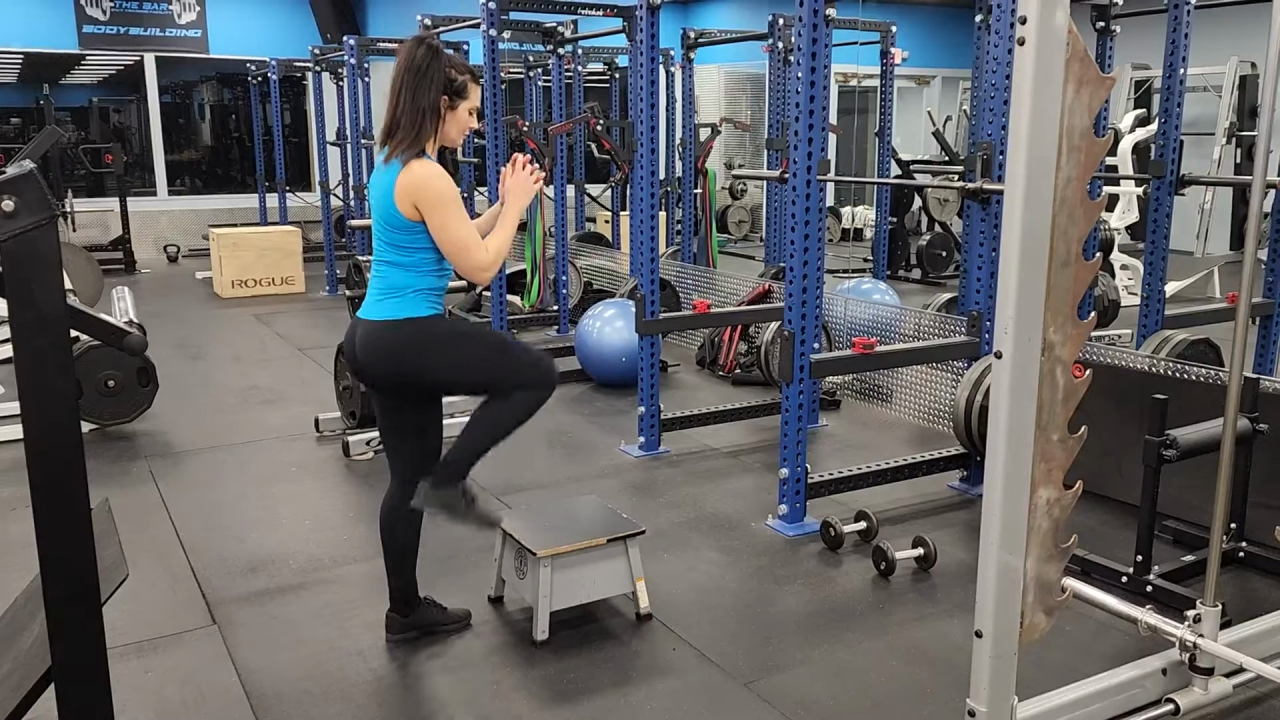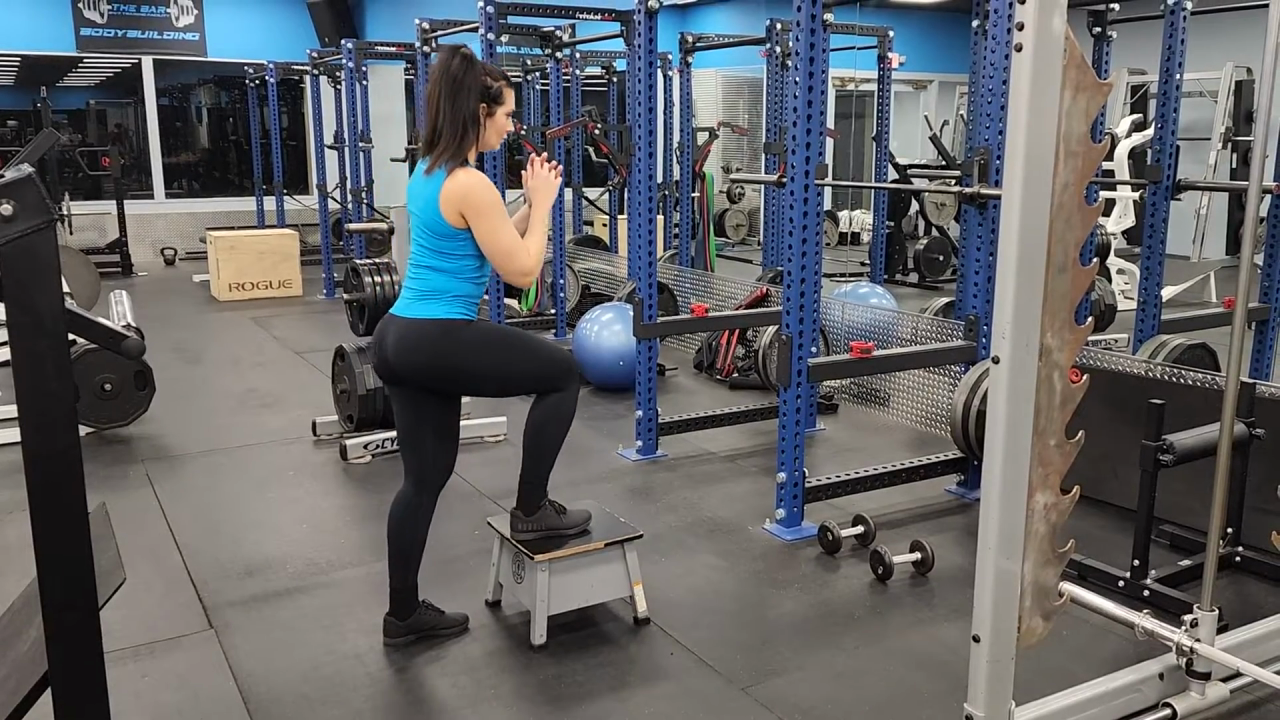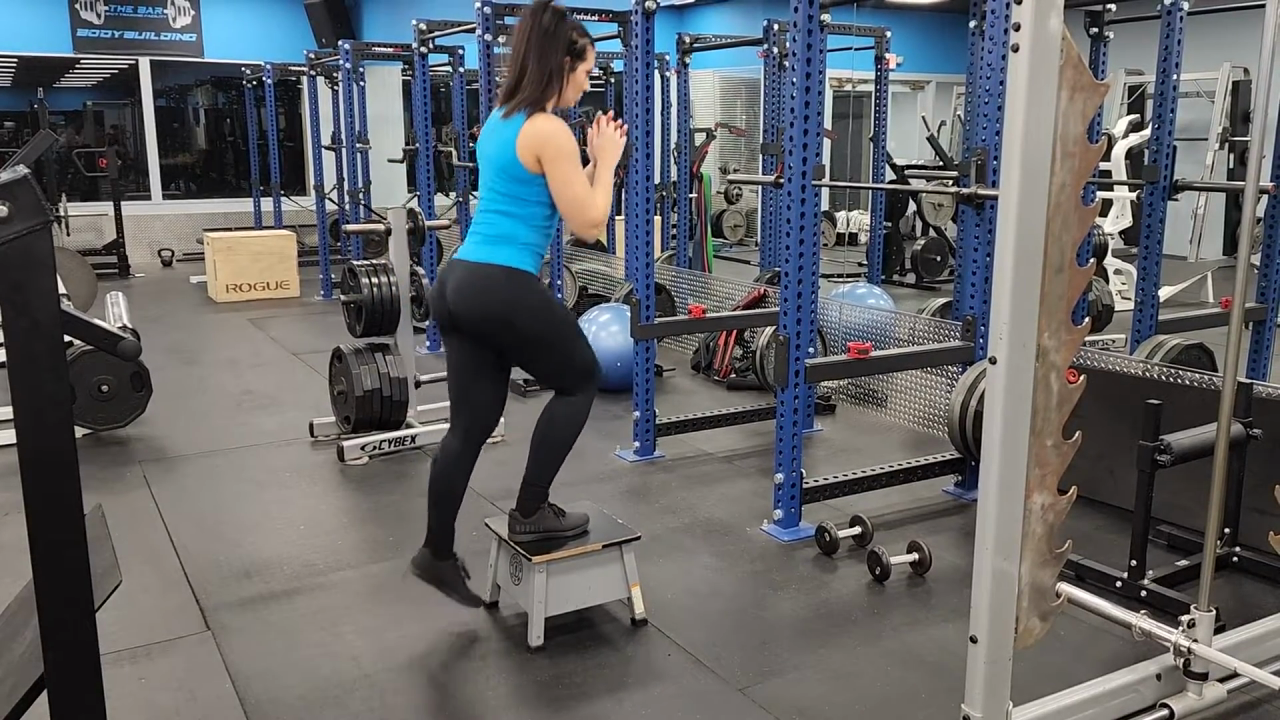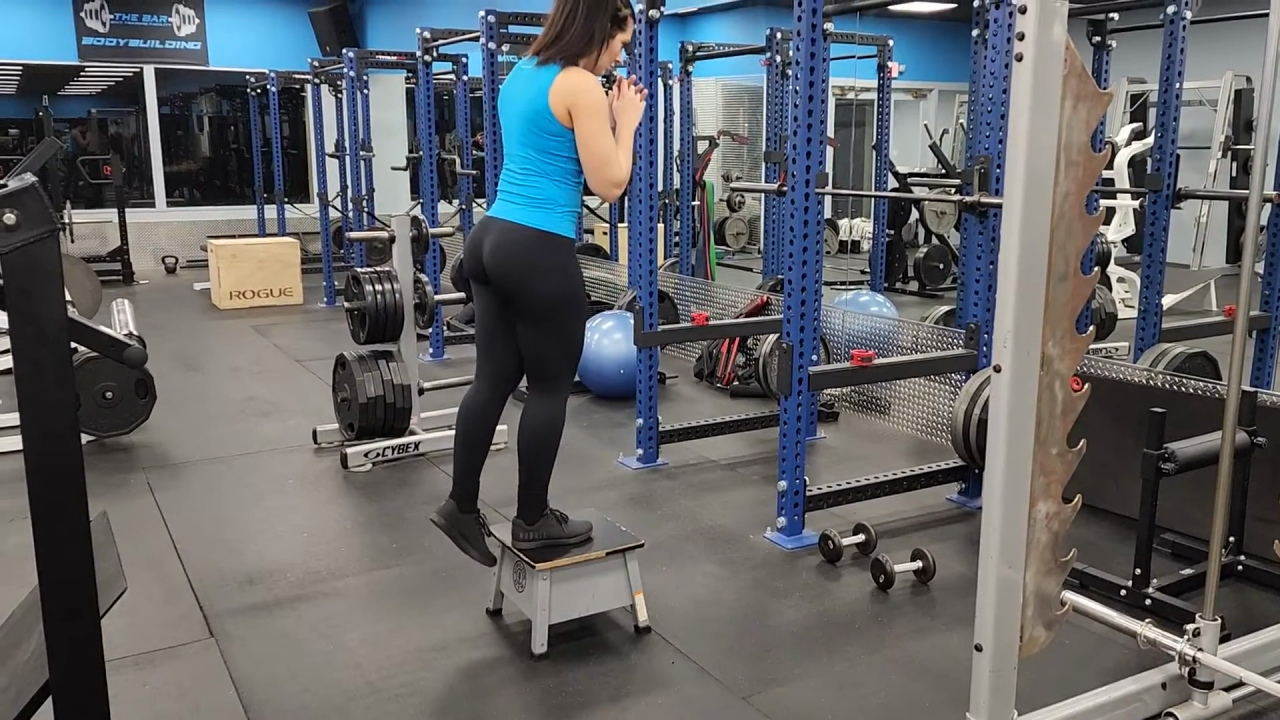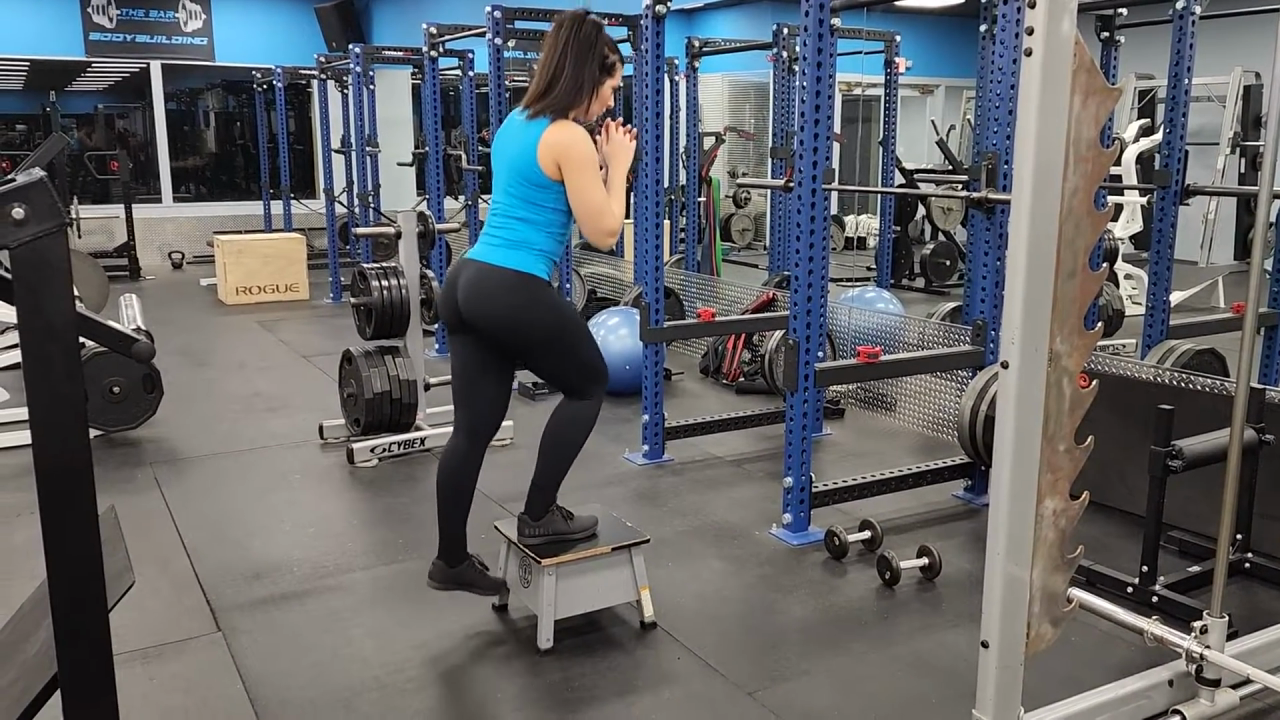
dt=0.7s
person 1, frame 1
left shoulder: (391, 164)
right shoulder: (426, 177)
left elbow: (450, 244)
right elbow: (479, 267)
left wrist: (501, 204)
right wrist: (515, 206)
left hip: (373, 337)
right hip: (408, 338)
left knee: (409, 474)
right knee: (535, 373)
left ankle: (406, 610)
right ankle: (449, 481)
person 1, frame 2
left shoulder: (427, 171)
right shoulder: (470, 184)
right elbow: (522, 271)
left wrist: (530, 203)
right wrist: (543, 203)
left hip: (400, 339)
right hip: (439, 342)
left knee: (424, 477)
right knee: (563, 373)
left ankle: (403, 613)
right ankle: (531, 509)
person 1, frame 3
left shoulder: (499, 120)
right shoulder: (548, 131)
right elbow: (587, 224)
left wrist: (590, 162)
right wrist: (606, 162)
left hip: (457, 285)
right hip: (502, 289)
left knee: (469, 424)
right knee: (578, 381)
left ankle: (437, 553)
right ankle: (530, 513)
person 1, frame 4
left shoulder: (520, 75)
right shoulder: (579, 85)
right elbow: (609, 184)
left wrist: (607, 120)
right wrist: (626, 124)
left hip: (491, 240)
right hip: (540, 251)
left knee: (493, 379)
right knee: (550, 387)
left ankle: (461, 506)
right ankle: (532, 520)
person 1, frame 5
left shoulder: (515, 123)
right shoulder: (569, 137)
right elbow: (603, 233)
left wrist: (599, 163)
right wrist: (618, 168)
left hip: (466, 285)
right hip: (514, 293)
left knee: (473, 427)
right knee: (587, 386)
left ankle: (451, 560)
right ankle: (539, 518)
